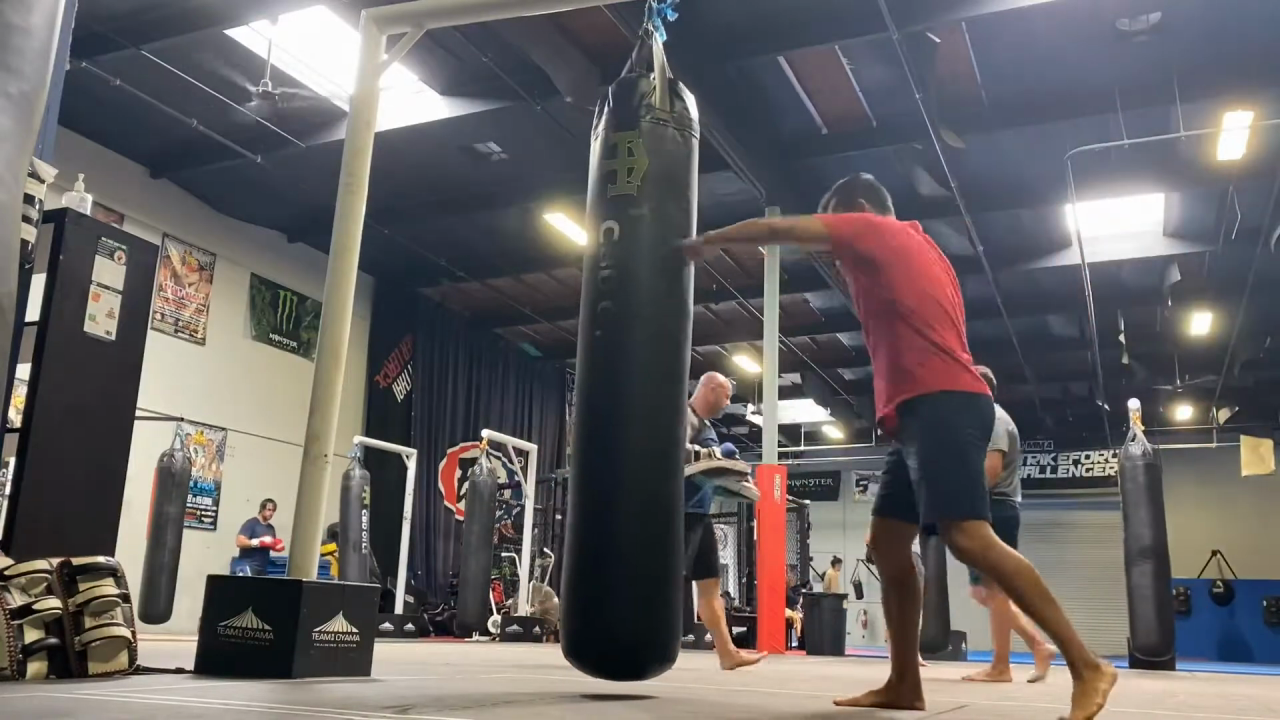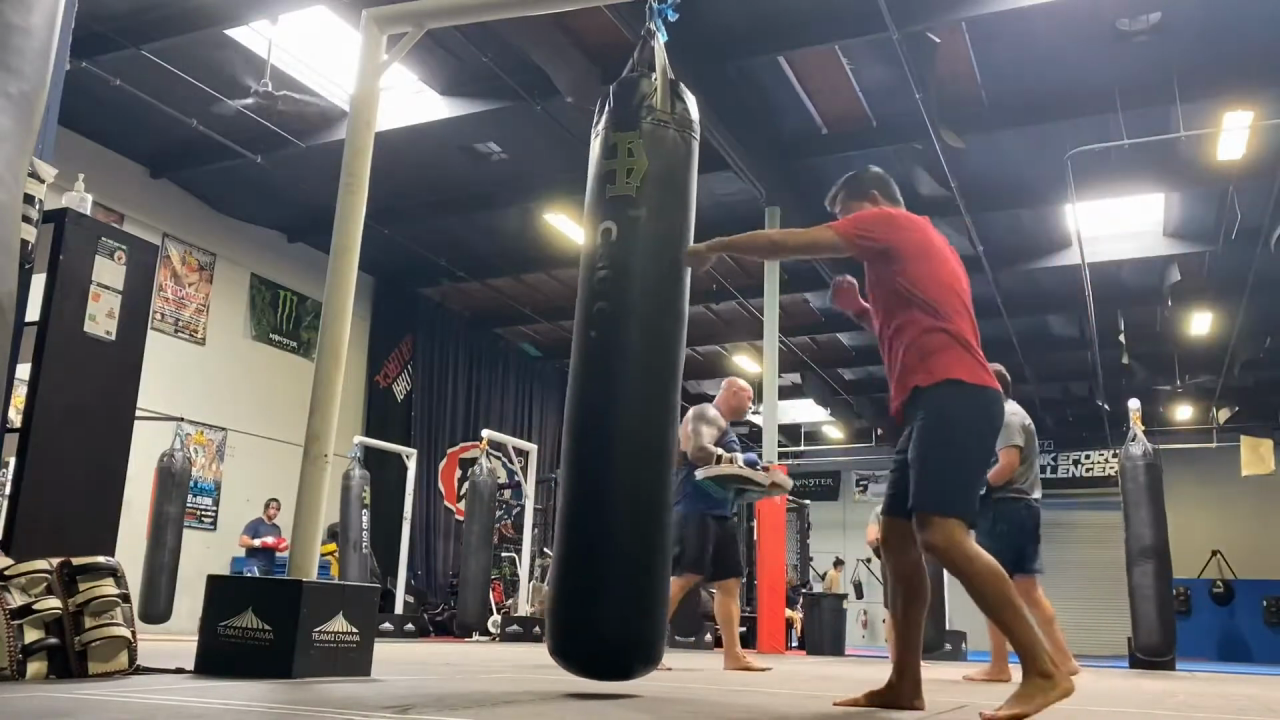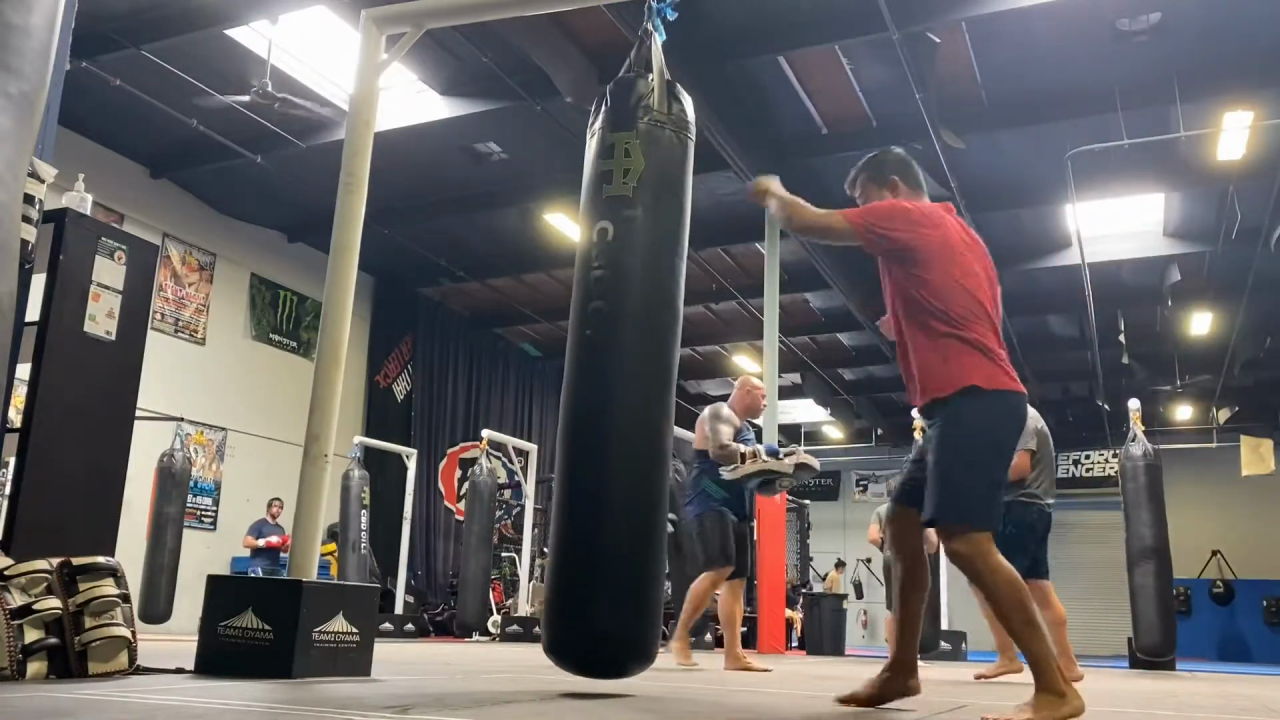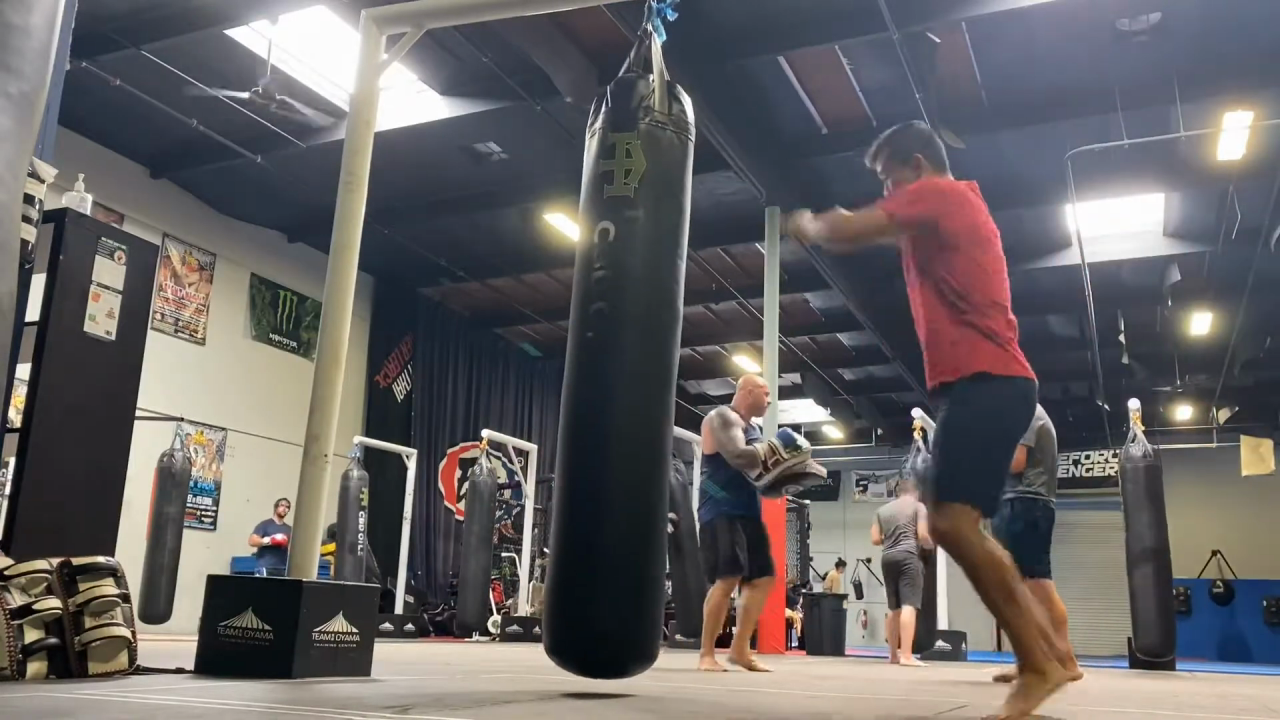
dt=0.2s
person 1, frame 1
left shoulder: (873, 230)
right shoulder: (909, 253)
left elbow: (777, 229)
left wrist: (706, 240)
right wrist: (856, 284)
left hip: (942, 403)
right hip: (922, 413)
left knee: (971, 538)
right knee: (888, 543)
left ankle: (1086, 667)
person 1, frame 2
left shoulder: (888, 223)
right shoulder: (920, 244)
left elbow: (790, 242)
left wrist: (717, 248)
right wrist: (859, 304)
left hip: (952, 397)
right hip: (939, 402)
left knee: (942, 535)
right knee: (897, 538)
left ankle: (1043, 673)
person 1, frame 3
left shoulder: (907, 218)
right shoulder: (952, 231)
left elbow: (805, 222)
left wrist: (774, 192)
right wrist: (903, 323)
left hip: (974, 401)
right hip: (967, 402)
left knee: (967, 542)
right knee: (901, 525)
right ankle: (902, 669)
person 1, frame 4
left shoulder: (941, 196)
right shoulder: (958, 205)
left elbow: (844, 232)
right elbow: (884, 229)
left wrist: (808, 226)
right wrist: (824, 223)
left hip: (983, 384)
right hip: (984, 386)
left knee: (955, 523)
right knee: (956, 523)
left ankle: (1040, 663)
right ankle: (1039, 653)
person 2, frame 1
left shoulder: (991, 418)
left elbow: (992, 467)
left hip: (993, 509)
right hip: (990, 511)
left knee: (991, 588)
right knee: (983, 590)
left ankle: (1001, 667)
right ankle: (1038, 644)
person 2, frame 2
left shoulder: (1007, 415)
right shoulder: (1010, 416)
left elbow: (1008, 465)
left hip: (1008, 507)
right hip: (1021, 508)
right knee: (1027, 588)
left ankle: (999, 665)
right ankle: (1063, 658)
person 2, frame 3
right shoulder: (1028, 418)
left elbow: (1018, 467)
left hip: (1019, 508)
right hip: (1032, 510)
right knee: (1039, 587)
left ankle: (1007, 656)
right ankle: (1067, 663)
person 2, frame 4
right shoulder: (1035, 415)
left elbow: (1015, 462)
left hip: (1021, 504)
right hip: (1035, 506)
right knee: (1040, 585)
right ankle: (1068, 661)
person 3, frame 1
left shoulder: (702, 422)
right shoulder: (683, 414)
right wrist: (713, 454)
left hip: (697, 512)
left knee: (710, 582)
left ankle: (728, 653)
person 3, frame 2
left shoulder: (726, 425)
right shoulder: (705, 415)
right elbow: (699, 453)
right wrist: (738, 461)
left hip: (721, 513)
right hip: (698, 510)
left knee: (730, 581)
right knee: (687, 575)
left ankle: (734, 654)
person 3, frame 3
left shoulder: (746, 428)
right shoulder: (718, 414)
right elbow: (720, 451)
right wrist: (760, 453)
left hip: (736, 511)
right hip: (710, 508)
left knee: (737, 580)
right knee: (718, 570)
left ankle: (734, 654)
right ankle: (680, 638)
person 3, frame 4
left shoulder: (751, 427)
right shoulder: (722, 418)
left elbow: (758, 469)
right elbow: (740, 457)
left wrist: (785, 467)
right wrist: (777, 446)
left hip: (747, 513)
right hip: (722, 513)
left knee: (763, 581)
right knee: (728, 579)
left ankle: (740, 649)
right ankle: (707, 654)
